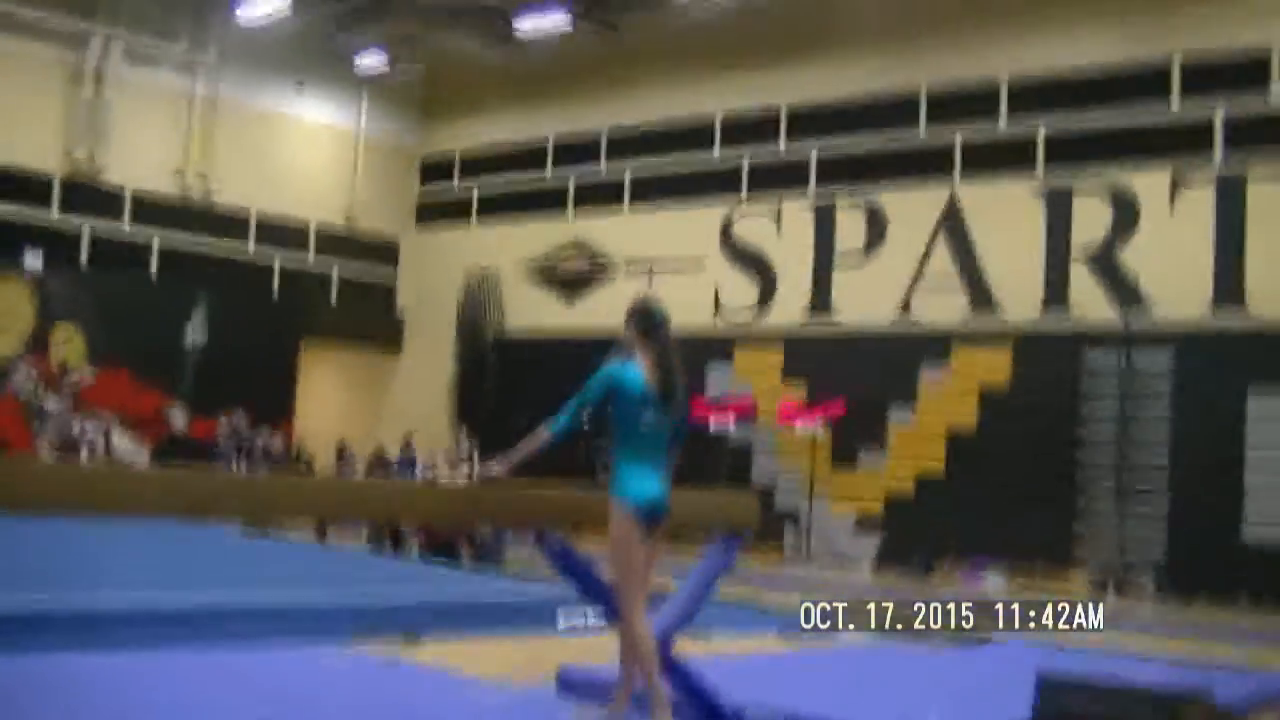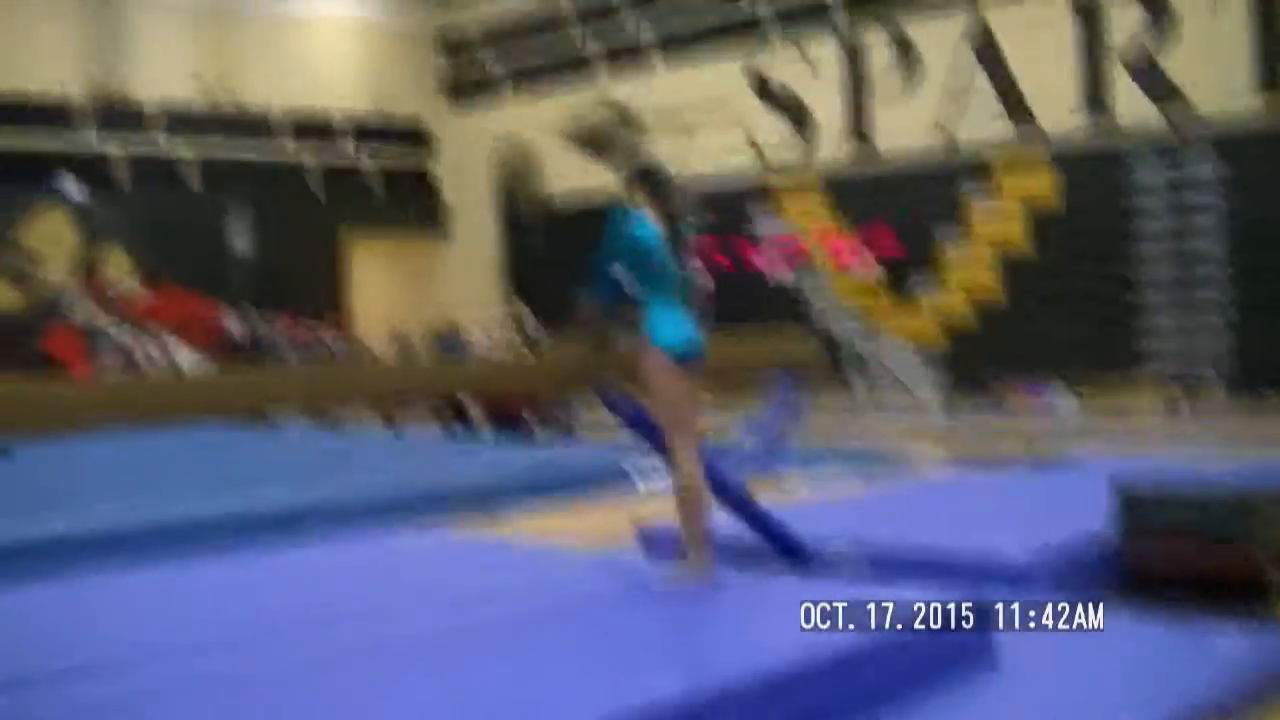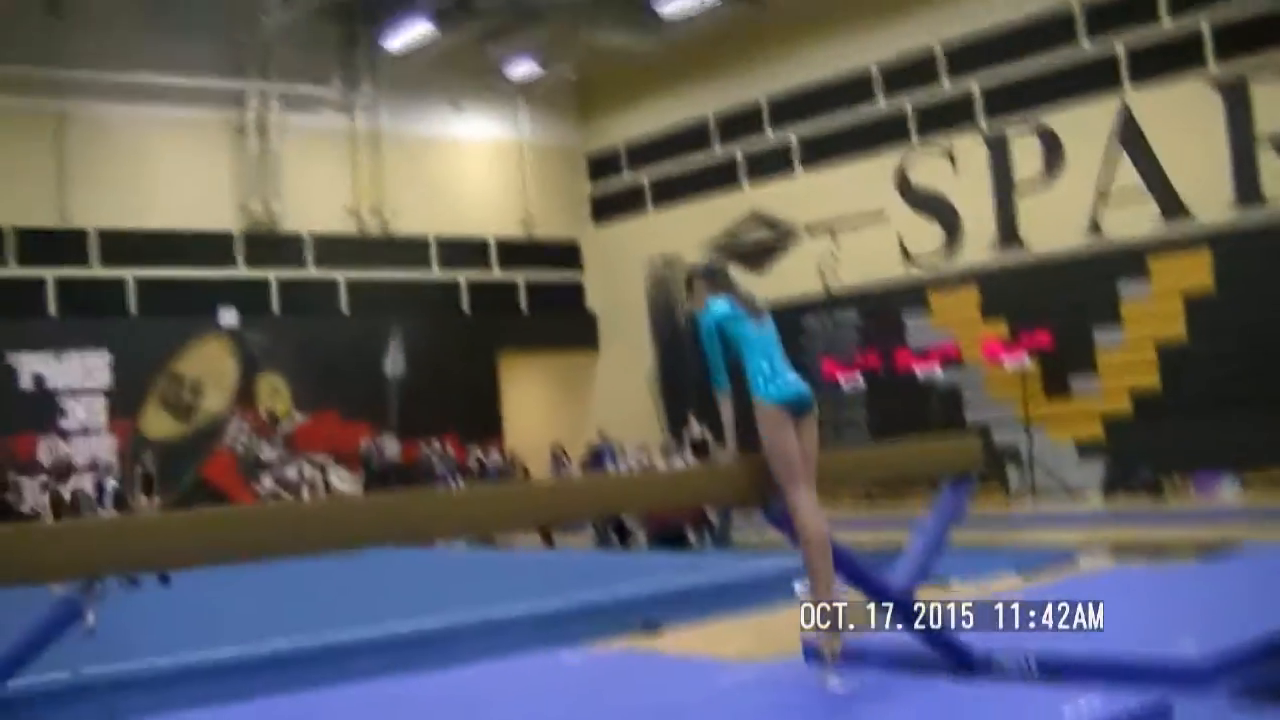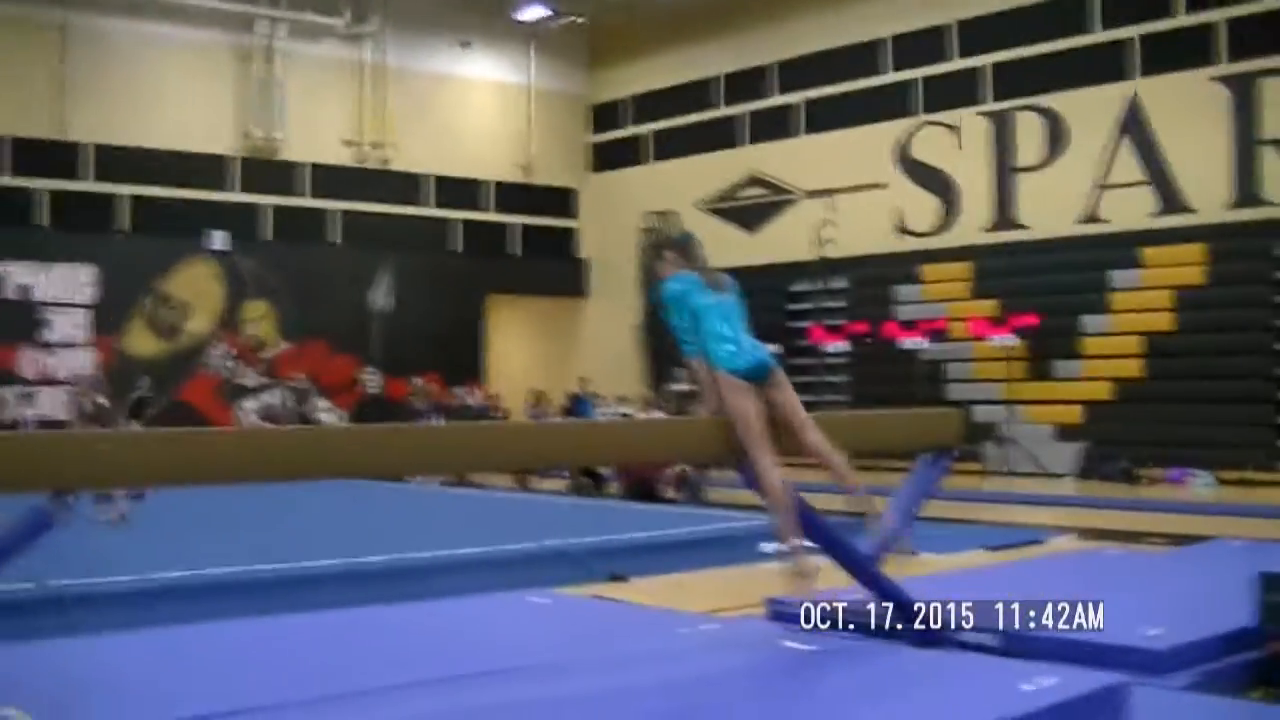
dt=0.7s
person 1, frame 1
left shoulder: (617, 374)
right shoulder: (671, 381)
left elbow: (564, 421)
left wrist: (508, 461)
left hip: (629, 496)
right hip: (656, 495)
left knee: (633, 606)
right knee: (630, 600)
person 1, frame 2
left shoulder: (626, 228)
right shoulder: (672, 229)
left elbow: (601, 285)
right wrist: (627, 304)
left hip: (661, 341)
right hip: (687, 336)
left knee: (680, 448)
right knee: (687, 446)
left ankle: (697, 551)
right ankle: (699, 548)
person 1, frame 3
left shoulder: (710, 313)
right shoulder: (753, 308)
left elbow: (720, 377)
left wrist: (731, 441)
left hip: (772, 397)
right hip: (800, 391)
left knee: (799, 498)
right knee: (809, 499)
left ankle: (823, 602)
right ankle: (829, 597)
person 1, frame 4
left shoulder: (672, 289)
right shoulder: (724, 282)
left elbow: (691, 345)
left wrist: (710, 397)
left hip: (732, 367)
right hip: (763, 359)
left knee: (763, 460)
right knee: (808, 432)
left ankle: (797, 555)
right ankle: (862, 497)
